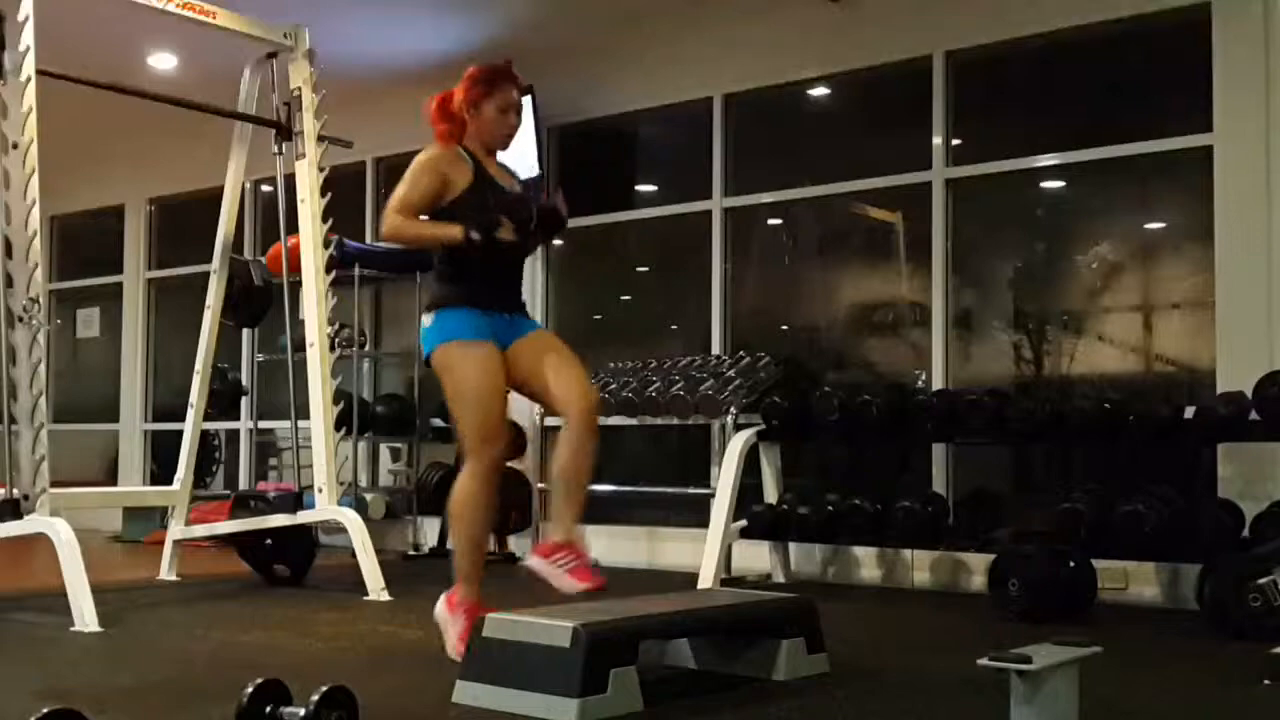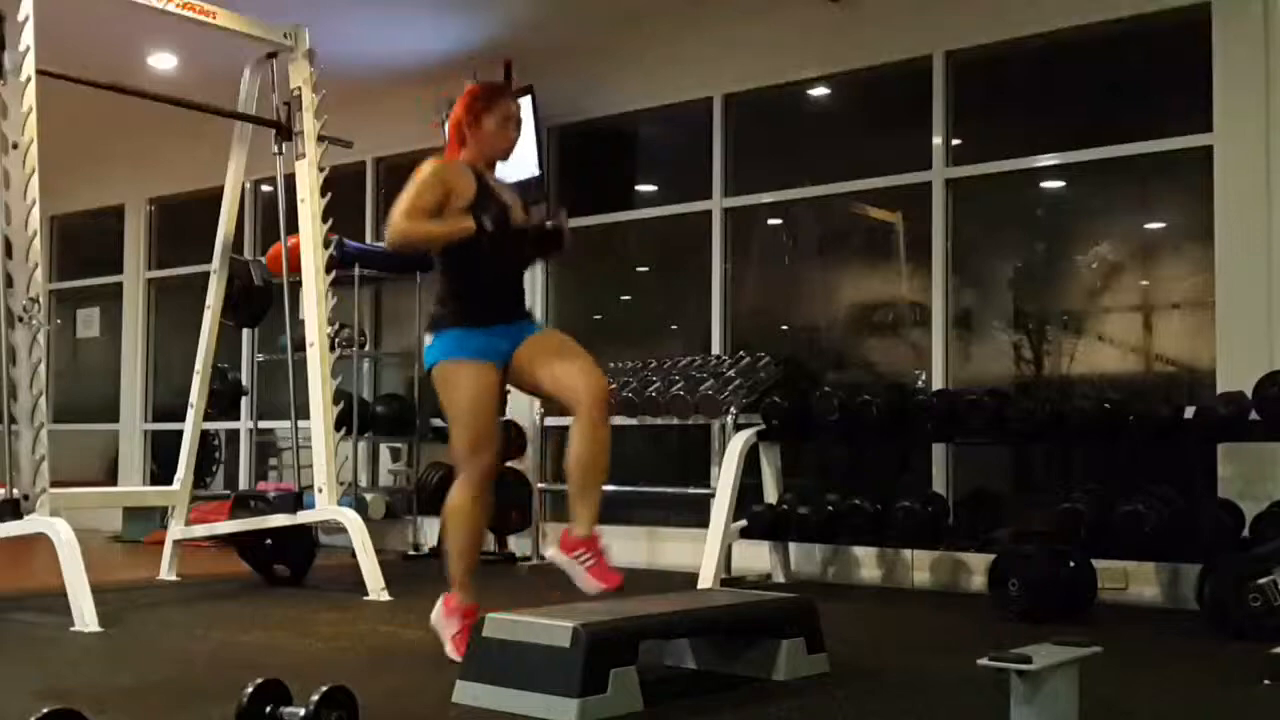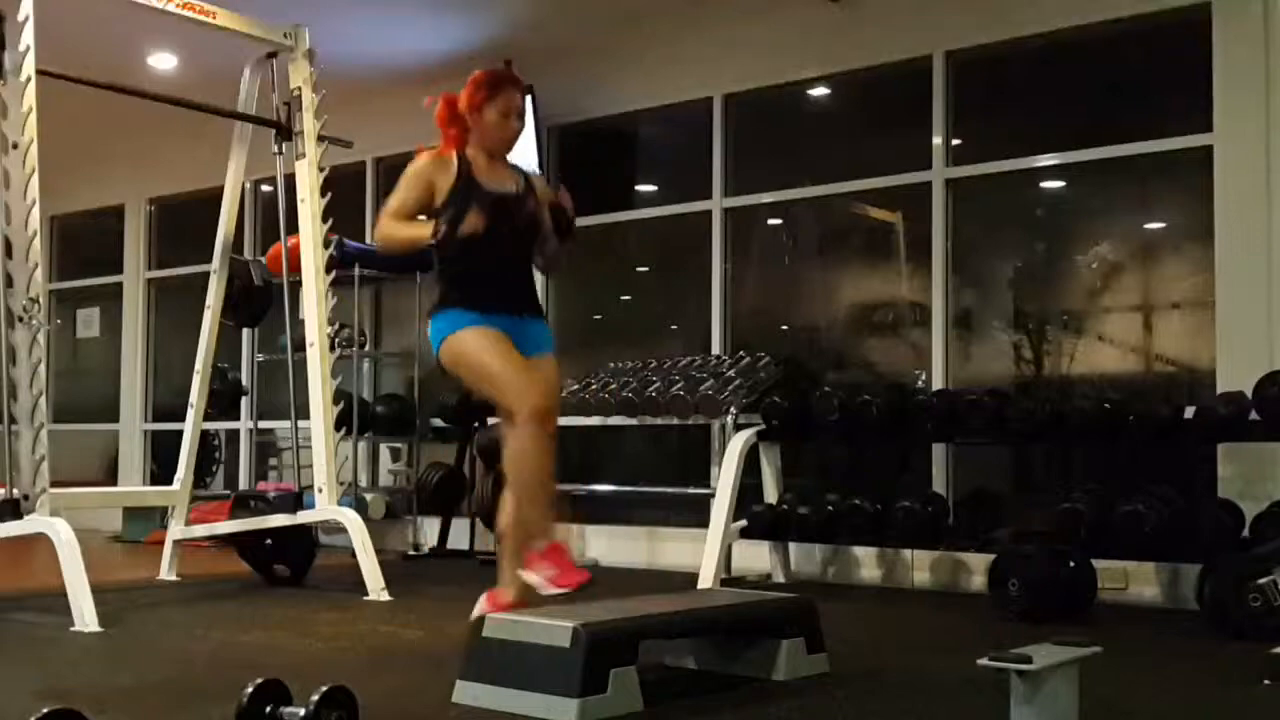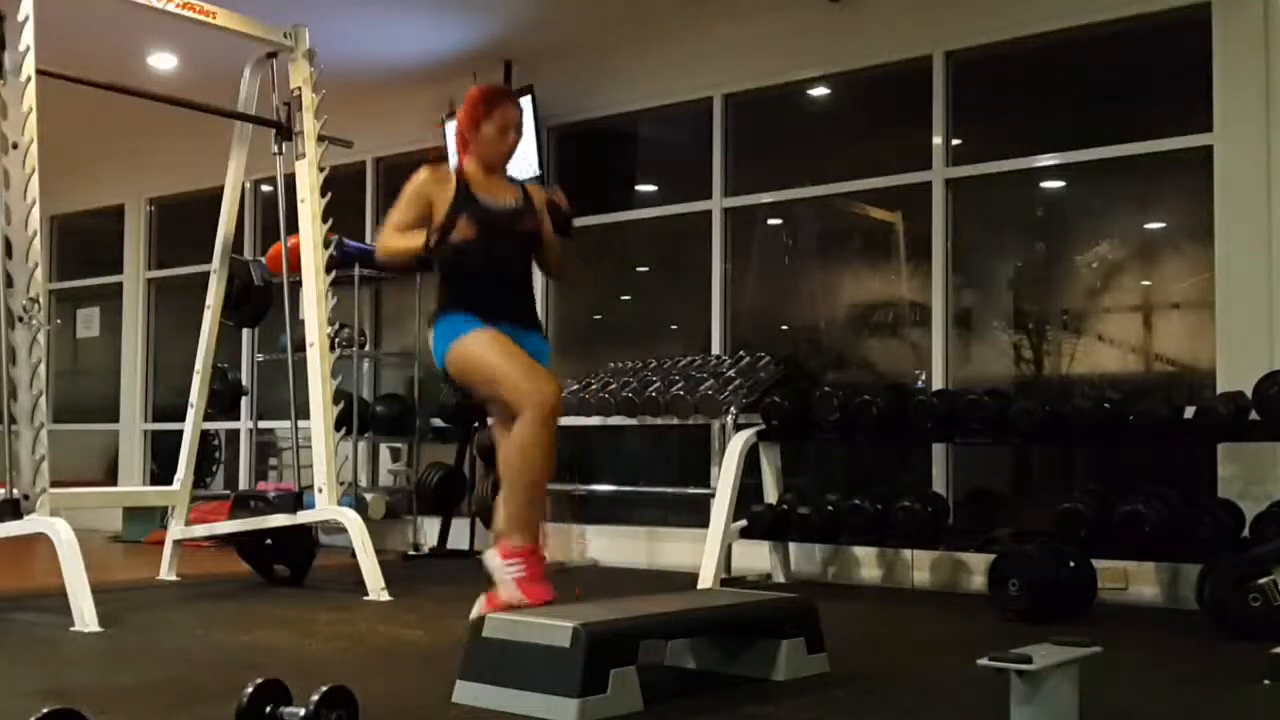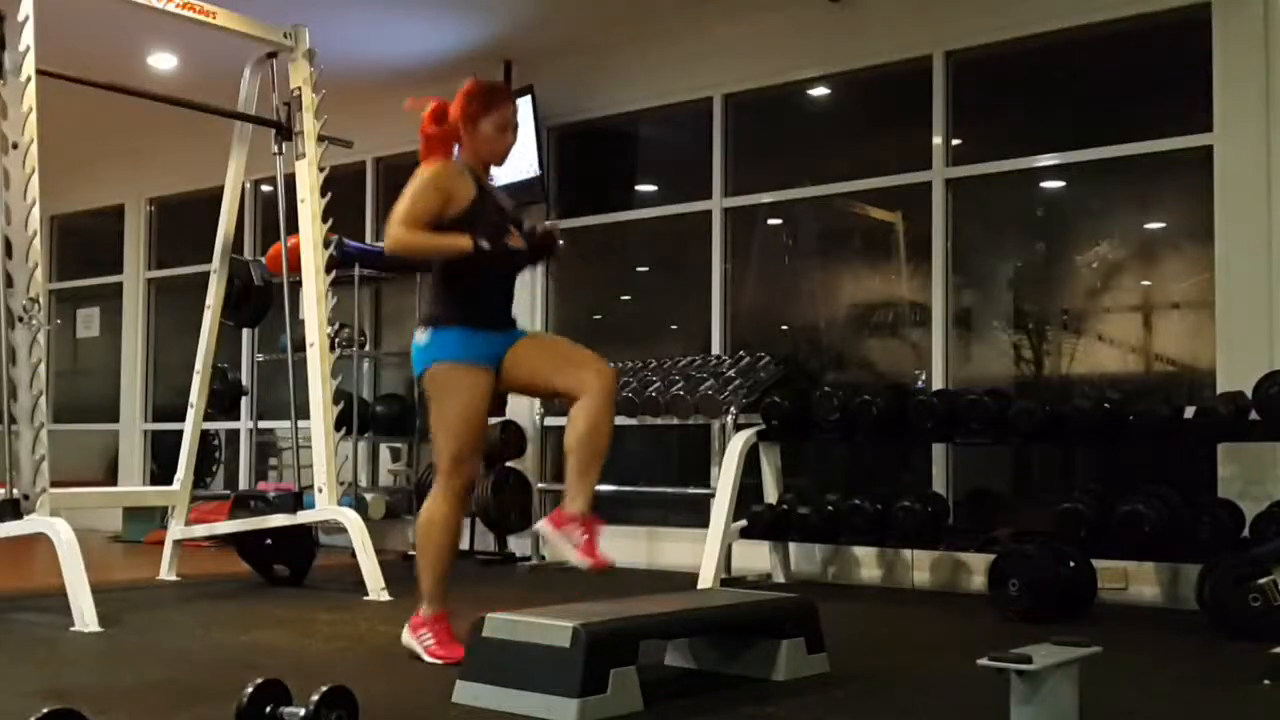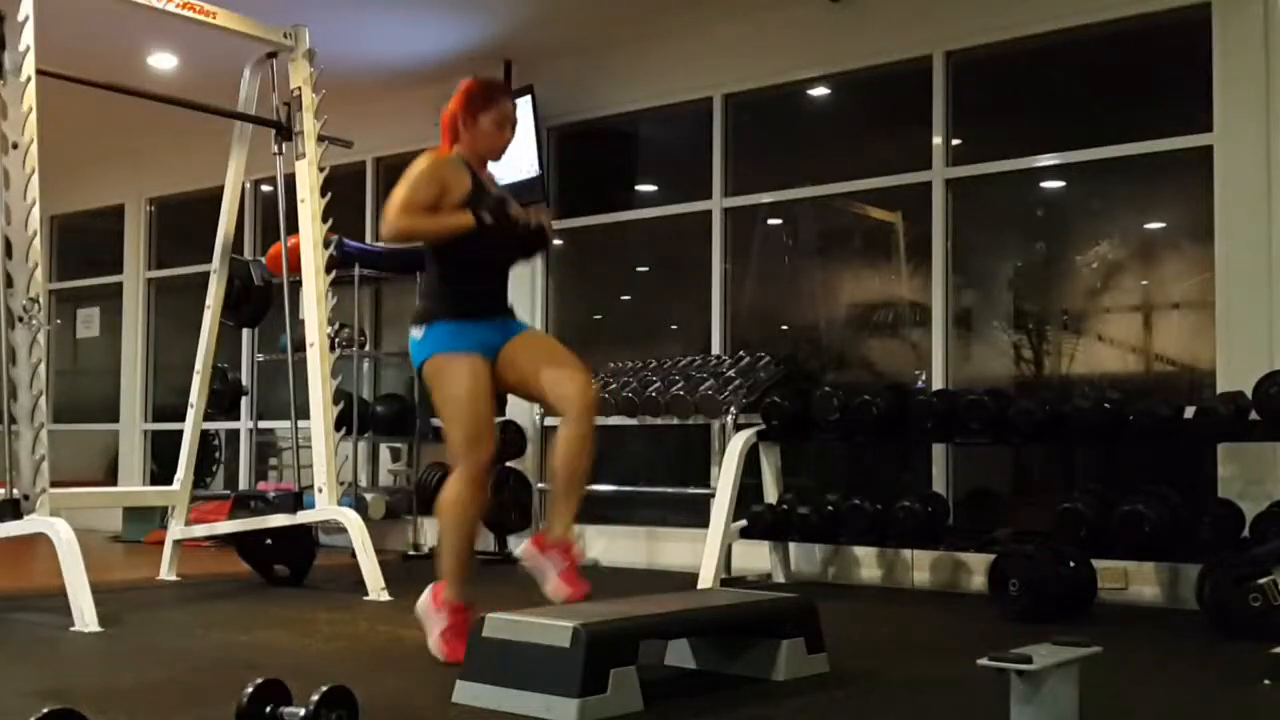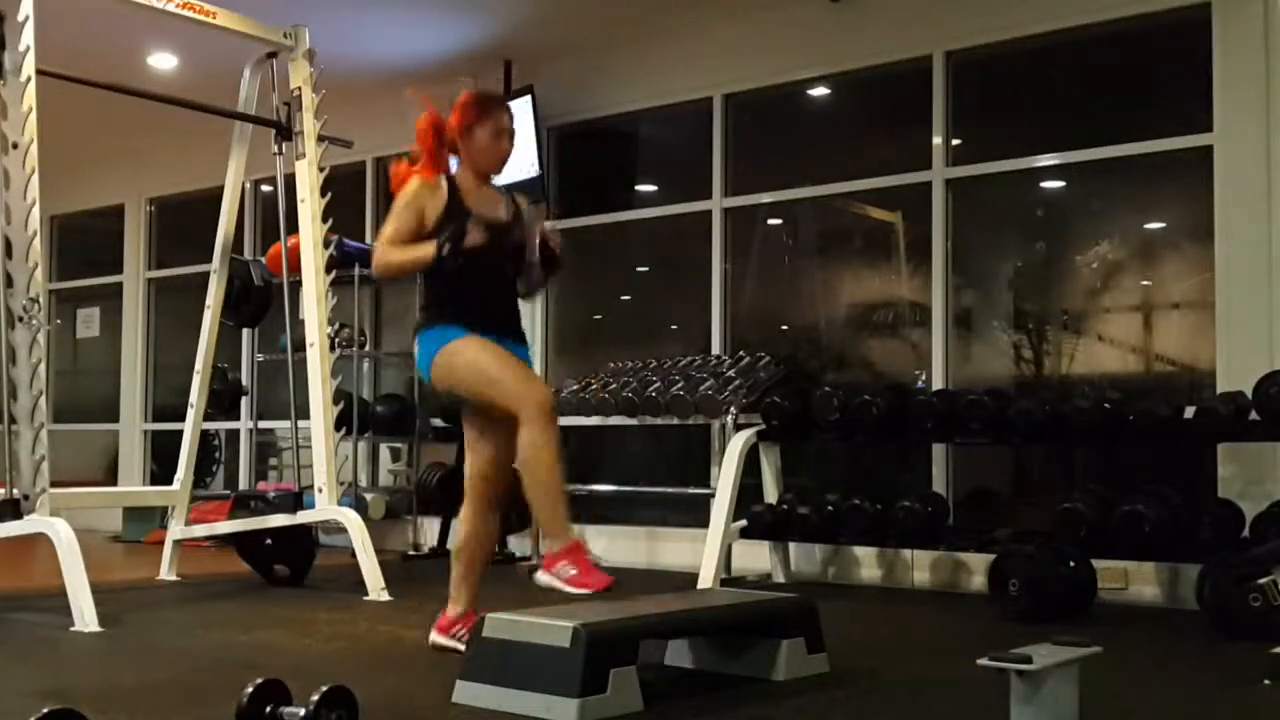
dt=0.2s
person 1, frame 1
left shoulder: (514, 180)
right shoulder: (443, 161)
right elbow: (392, 223)
left wrist: (545, 227)
right wrist: (468, 232)
left hip: (512, 317)
right hip: (461, 318)
left knee: (582, 403)
right knee: (484, 455)
left ankle: (561, 542)
right ankle: (464, 598)
person 1, frame 2
left shoulder: (505, 194)
right shoulder: (444, 175)
right elbow: (397, 232)
left wrist: (537, 243)
right wrist: (482, 226)
left hip: (517, 327)
right hip: (462, 334)
left knee: (592, 390)
right knee: (478, 468)
left ankle: (579, 538)
right ankle: (459, 603)
person 1, frame 3
left shoulder: (529, 185)
right shoulder: (435, 167)
left elbow: (547, 262)
right elbow: (384, 233)
left wrist: (561, 227)
right wrist: (440, 230)
left hip: (525, 321)
right hip: (462, 317)
left knee: (533, 446)
right knee: (530, 409)
left ankle: (505, 596)
right ankle: (538, 547)
person 1, frame 4
left shoulder: (529, 197)
right shoulder: (434, 183)
left elbow: (555, 269)
right elbow: (385, 245)
left wrist: (559, 228)
right wrist: (435, 239)
left hip: (524, 330)
right hip: (463, 326)
left knee: (522, 469)
right knee: (541, 400)
left ankle: (502, 600)
right ankle: (516, 548)
person 1, frame 5
left shoulder: (496, 192)
right shoulder: (443, 176)
right elbow: (397, 238)
left wrist: (533, 249)
right wrist: (477, 244)
left hip: (502, 334)
right hip: (454, 336)
left knee: (598, 378)
right knee: (456, 476)
left ankle: (573, 517)
right ankle: (428, 618)
person 1, frame 6
left shoulder: (492, 189)
right shoulder: (438, 168)
right elbow: (392, 225)
left wrist: (526, 240)
right wrist: (478, 219)
left hip: (500, 325)
right hip: (449, 328)
left knee: (579, 396)
right knee: (475, 462)
left ankle: (555, 542)
right ankle: (448, 599)
person 1, frame 7
left shoulder: (516, 208)
right shoulder: (426, 190)
left elbow: (526, 287)
right elbow: (382, 263)
left wrist: (543, 259)
right wrist: (442, 248)
left hip: (507, 340)
right hip: (450, 336)
left knee: (487, 490)
right knee: (537, 402)
left ankle: (457, 617)
right ankle: (560, 552)
